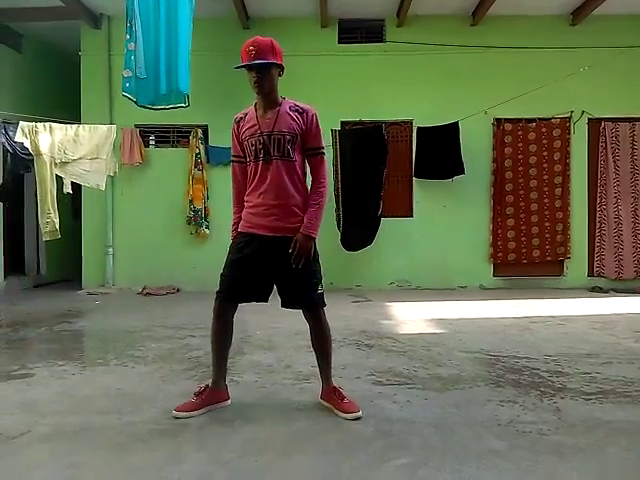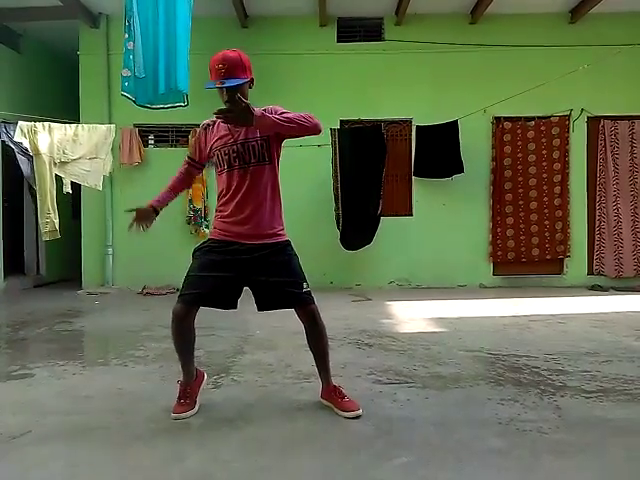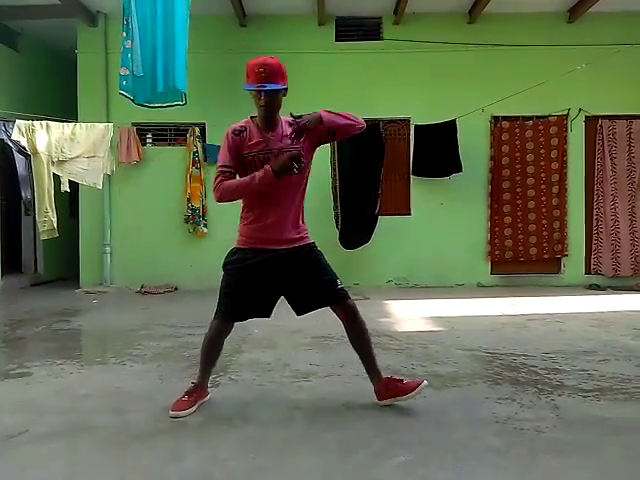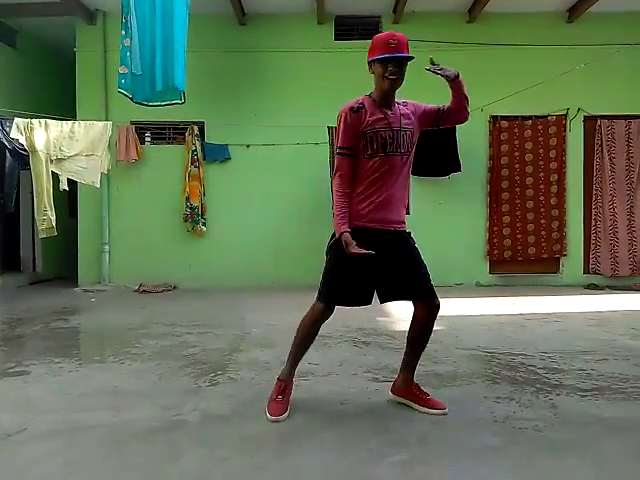
dt=0.5s
person 1, frame 1
left shoulder: (304, 116)
right shoulder: (241, 123)
left elbow: (320, 178)
right elbow: (239, 184)
left wrist: (309, 230)
right wrist: (235, 232)
left hip: (295, 234)
right hip: (251, 233)
left knee: (313, 310)
right knee: (223, 305)
left ankle: (328, 388)
right ankle: (217, 387)
person 1, frame 2
left shoulder: (268, 117)
right shoulder: (208, 130)
left elbow: (312, 126)
right elbow: (187, 174)
left wrist: (255, 117)
right wrist: (156, 205)
left hip: (270, 241)
right hip: (222, 242)
left knee: (308, 309)
right knee: (181, 312)
left ankle: (328, 386)
right ankle: (191, 378)
person 1, frame 3
left shoulder: (305, 128)
right shoulder: (236, 134)
left elbow: (358, 125)
right elbow: (221, 191)
left wrist: (318, 118)
right wrist: (271, 170)
left hip: (297, 246)
right hip: (251, 250)
left knee: (347, 307)
right knee: (222, 323)
left ankle: (381, 383)
right ankle: (200, 385)
person 1, frame 4
left shoulder: (413, 113)
right shoulder: (355, 111)
left elbow: (459, 114)
right elbow: (340, 174)
left wrist: (455, 81)
right wrist: (345, 232)
left hip: (395, 231)
right hip: (357, 229)
left knee: (428, 304)
right knee: (324, 306)
left ankle: (405, 382)
right ankle: (284, 380)
